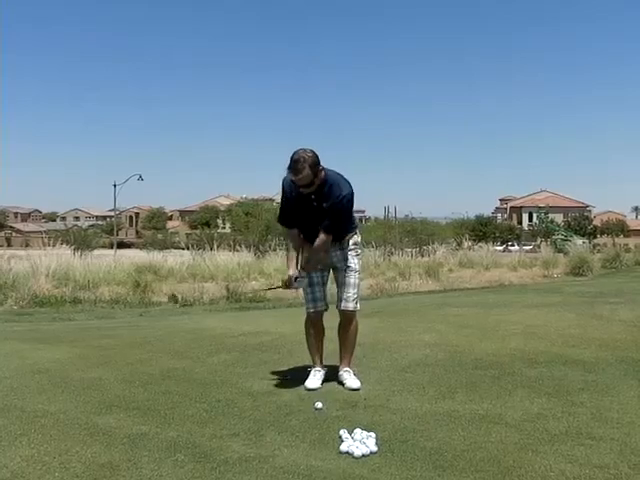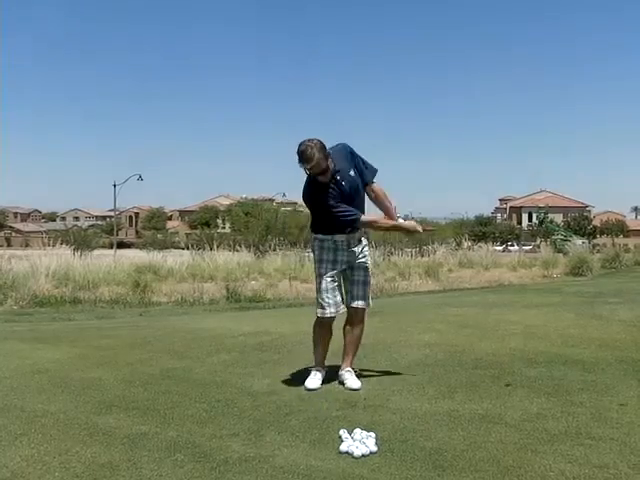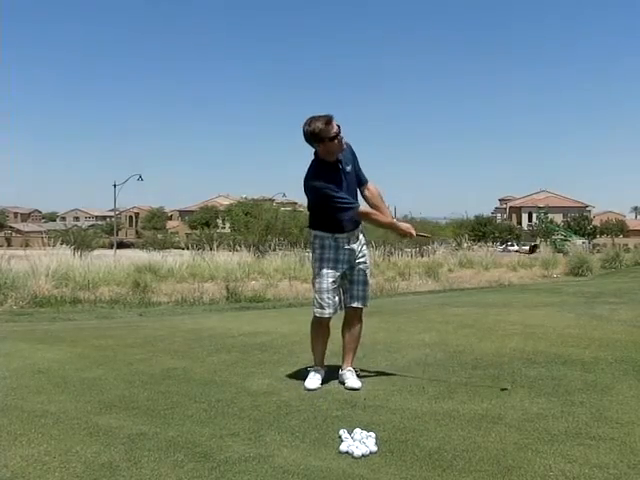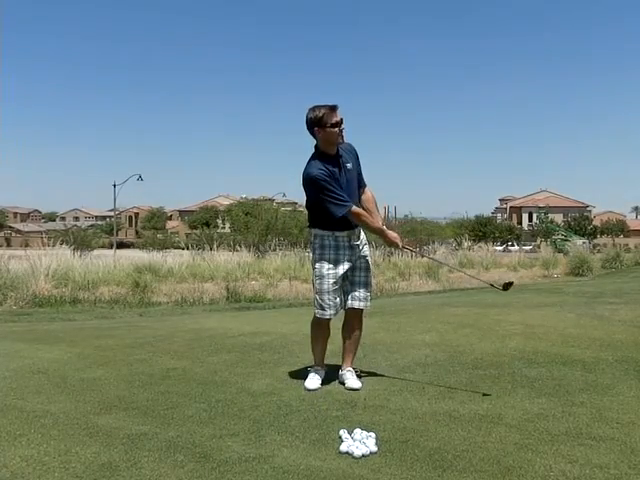
dt=0.7s
person 1, frame 1
left shoulder: (341, 191)
right shoulder: (289, 184)
left elbow: (326, 239)
right elbow: (292, 229)
left wrist: (302, 270)
right wrist: (292, 267)
left hip: (344, 246)
right hip: (310, 248)
left knee: (348, 310)
right knee: (314, 312)
left ankle: (346, 368)
right ankle: (317, 367)
person 1, frame 2
left shoulder: (343, 152)
right shoulder: (313, 193)
left elbow: (372, 188)
right elbow: (361, 221)
left wrist: (396, 220)
right wrist: (401, 227)
left hip: (357, 241)
right hip: (329, 244)
left knee: (358, 309)
right knee: (327, 312)
left ankle: (346, 368)
right ankle: (318, 368)
person 1, frame 3
left shoulder: (347, 152)
right shoulder: (316, 182)
left elbow: (367, 188)
right elbow: (361, 212)
left wrist: (392, 220)
right wrist: (395, 227)
left hip: (355, 239)
right hip: (328, 243)
left knee: (355, 309)
right knee: (323, 311)
left ankle: (347, 368)
right ankle: (317, 367)
person 1, frame 4
left shoulder: (349, 151)
right shoulder: (315, 172)
left elbow: (364, 192)
right elbow: (351, 212)
left wrist: (382, 226)
right wrist: (384, 234)
left hip: (357, 238)
right hip: (329, 242)
left knee: (356, 309)
right knee: (324, 311)
left ankle: (347, 368)
right ankle: (317, 368)
